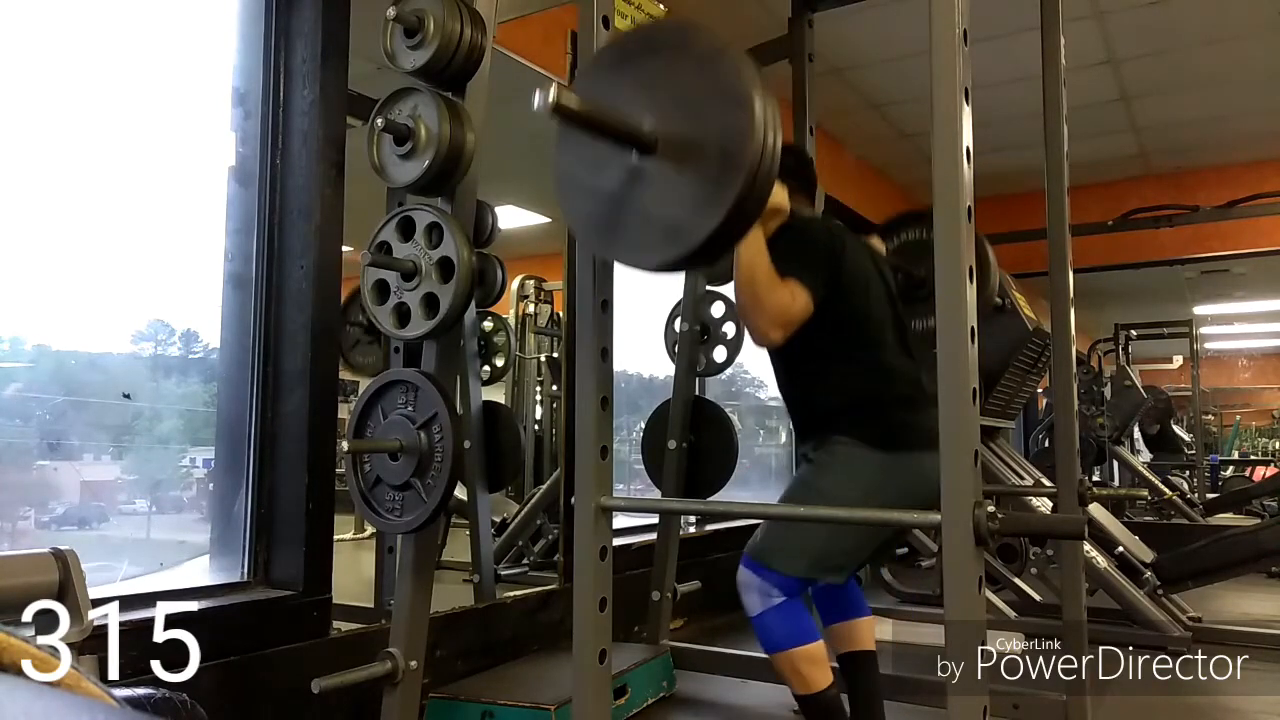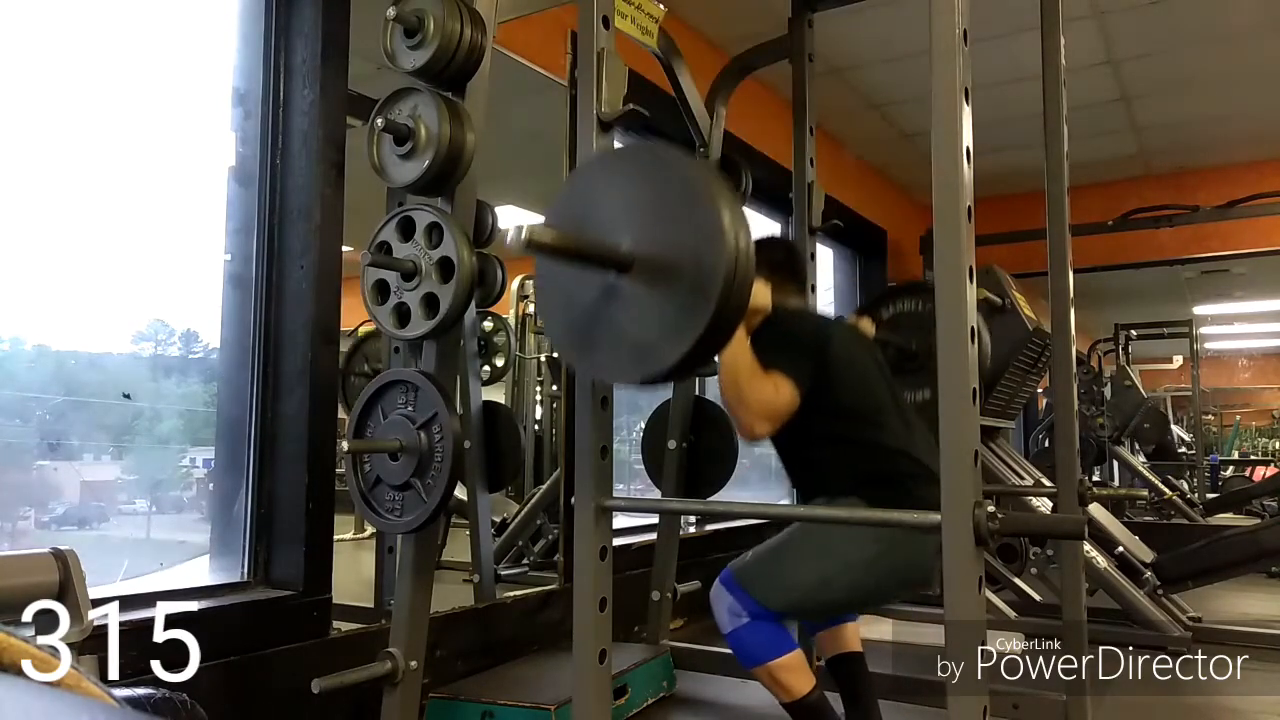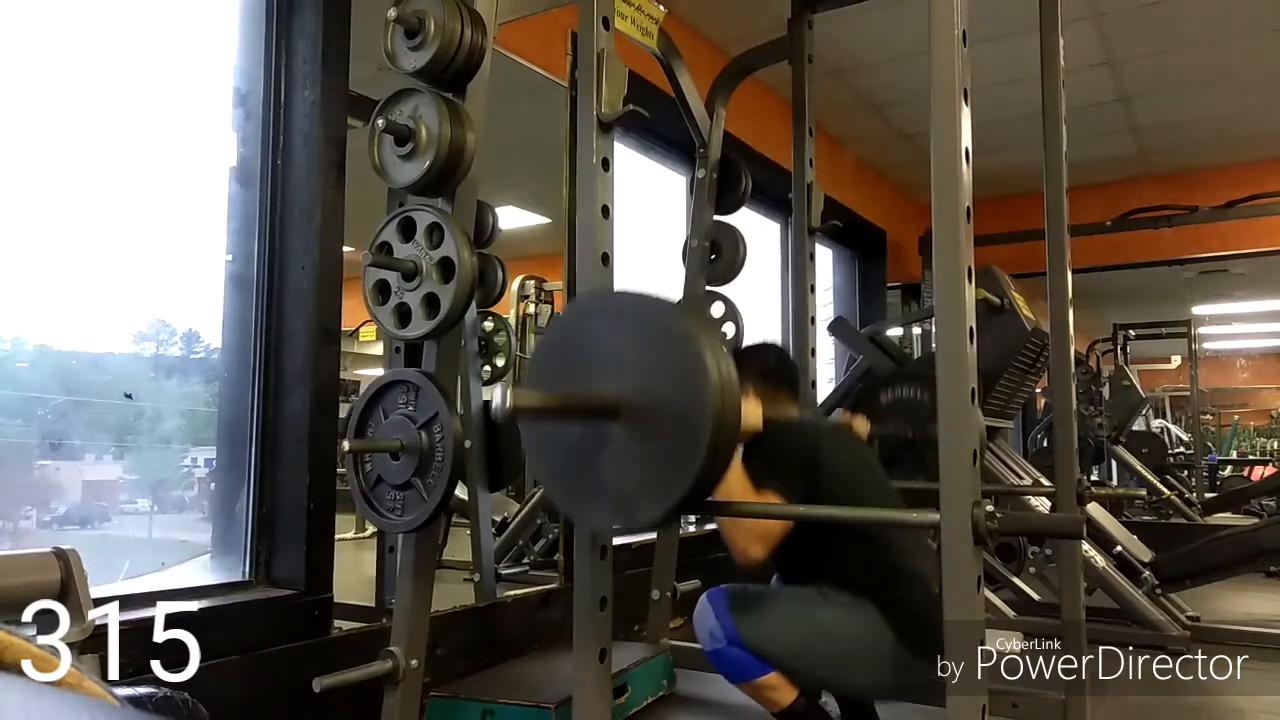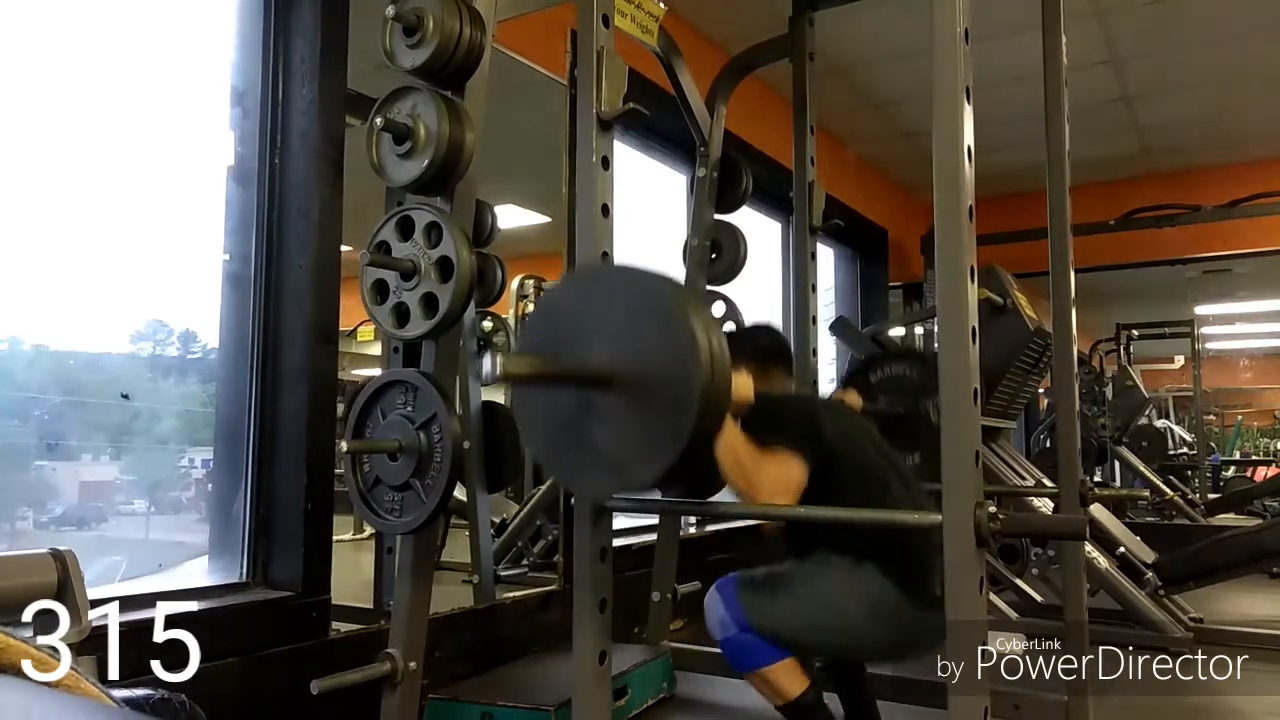
dt=0.5s
person 1, frame 1
left shoulder: (799, 237)
right shoulder: (842, 242)
left elbow: (770, 321)
left wrist: (747, 220)
left hip: (876, 445)
right hip: (914, 442)
left knee: (767, 579)
right knee: (825, 568)
person 1, frame 2
left shoulder: (784, 330)
right shoulder: (835, 332)
left elbow: (756, 417)
left hip: (892, 517)
right hip: (926, 514)
left knee: (738, 598)
right knee: (810, 583)
person 1, frame 3
left shoulder: (775, 441)
right shoulder: (835, 435)
left elbow: (751, 542)
left hip: (901, 638)
right hip: (924, 623)
left knee: (718, 617)
right knee: (790, 593)
person 1, frame 4
left shoulder: (772, 413)
right shoulder: (822, 408)
left elbow: (772, 497)
left hip: (904, 592)
right hip: (928, 581)
left knee: (730, 607)
right knee: (798, 587)
